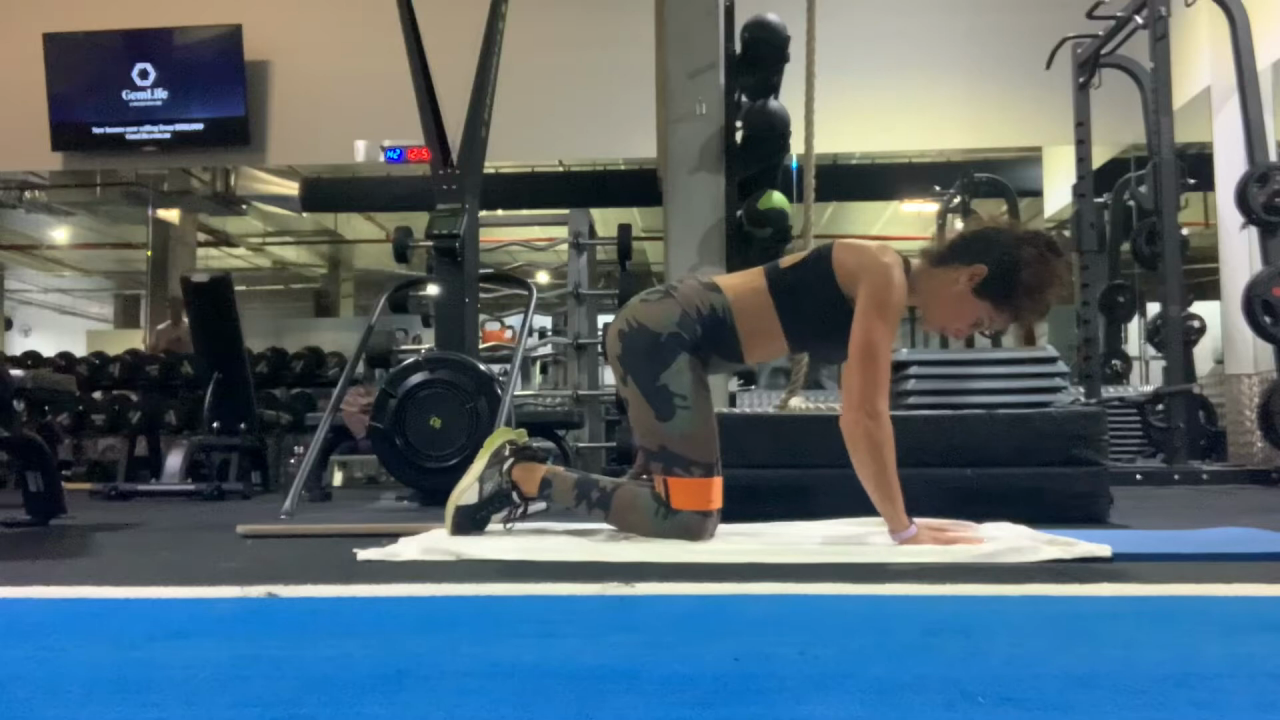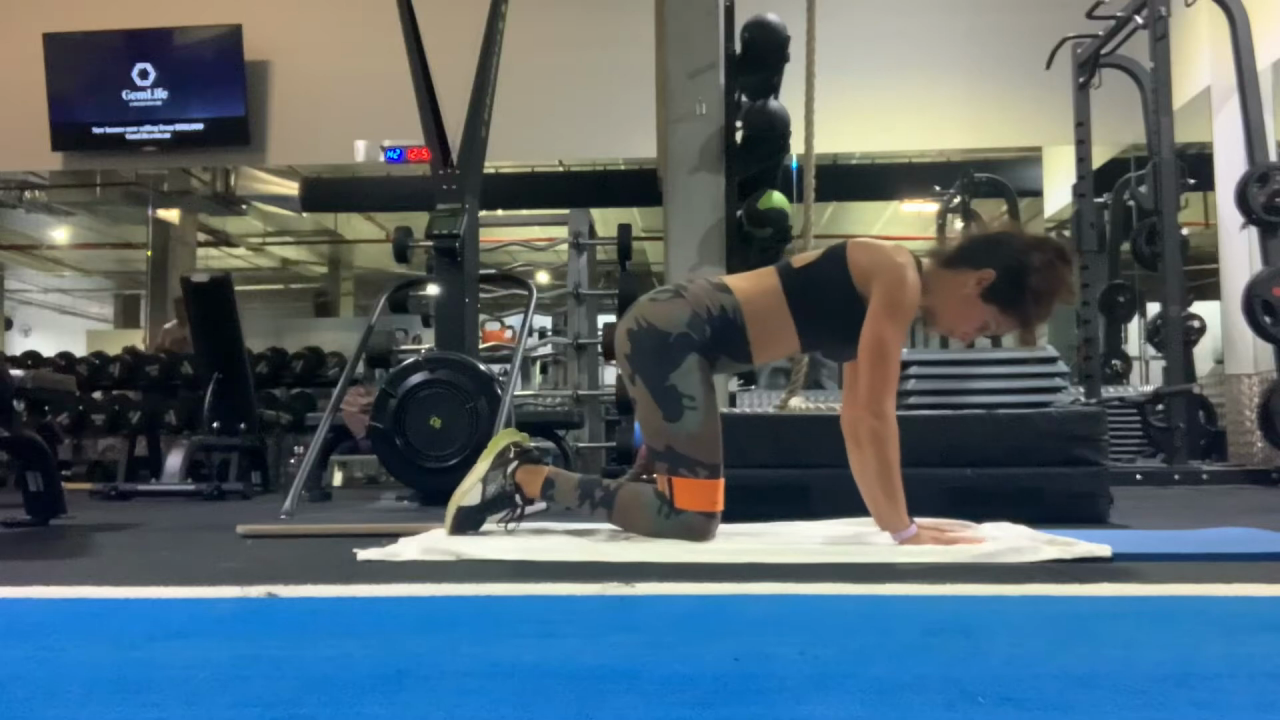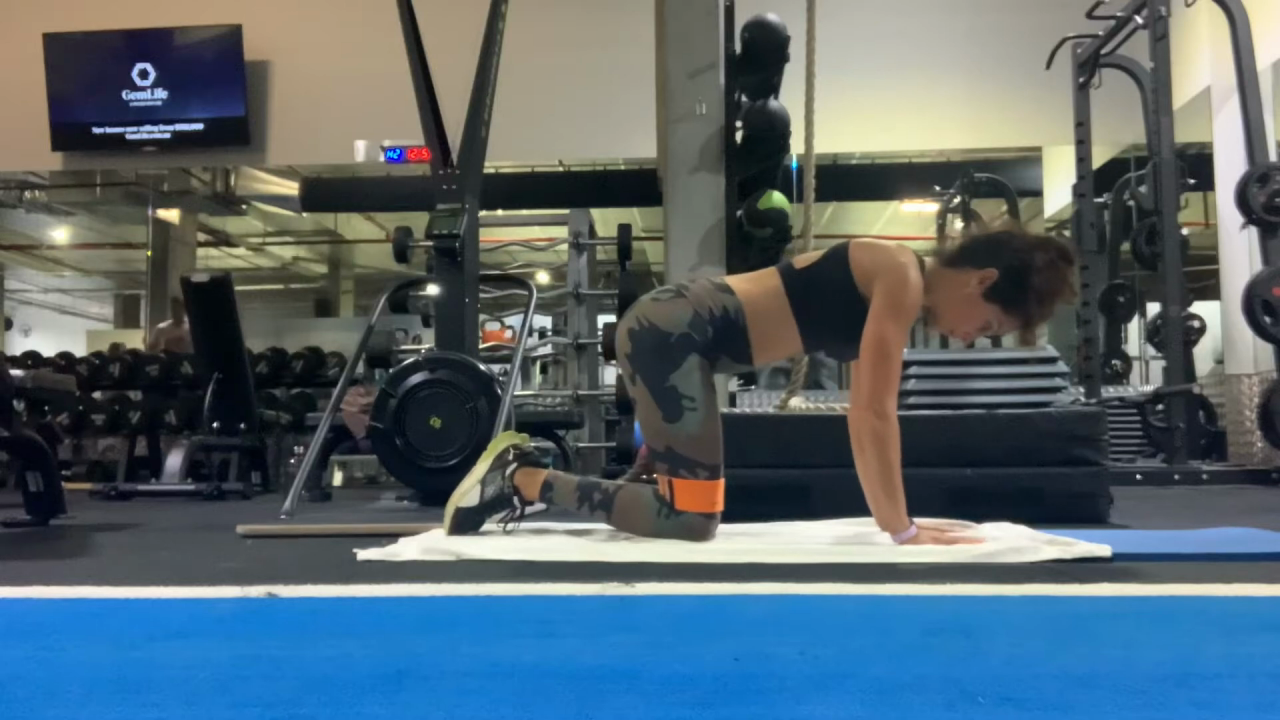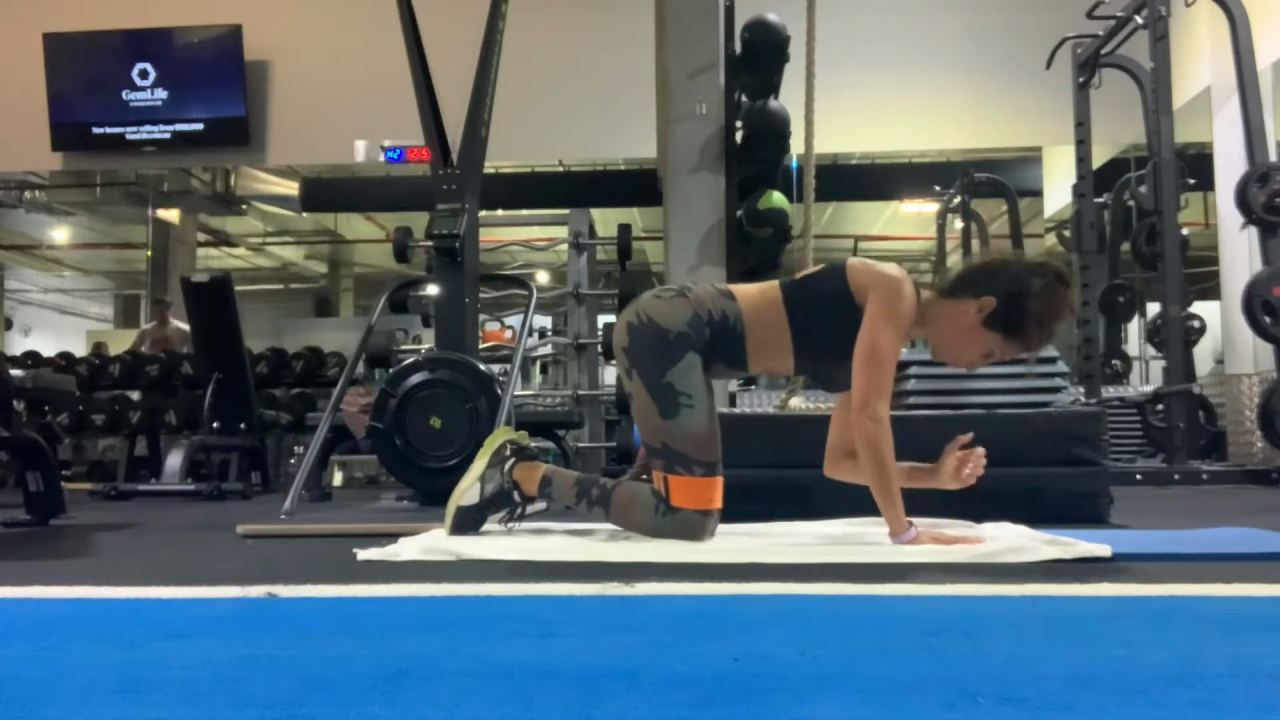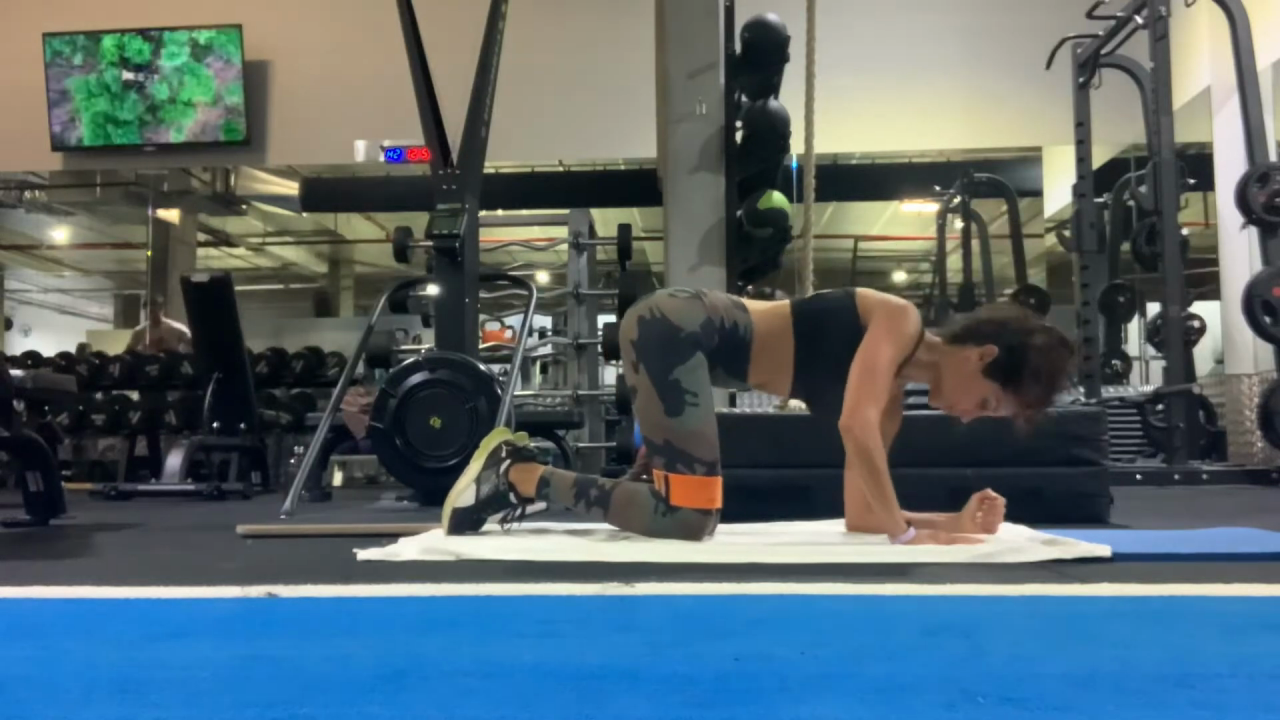
dt=0.4s
person 1, frame 1
left shoulder: (874, 295)
right shoulder: (885, 275)
left elbow: (854, 421)
right elbow: (870, 415)
left wrist: (896, 516)
right wrist: (904, 529)
left hip: (667, 339)
right hip: (658, 333)
left knee: (685, 506)
right knee: (687, 519)
left ankle: (521, 470)
right ankle: (516, 472)
person 1, frame 2
left shoulder: (876, 299)
right shoulder: (898, 276)
left elbow: (855, 422)
right elbow: (877, 414)
left wrist: (885, 518)
right wrist: (903, 528)
left hip: (676, 335)
right hip: (670, 330)
left knee: (684, 505)
right knee: (689, 520)
left ankle: (523, 471)
right ankle: (518, 475)
person 1, frame 3
left shoulder: (884, 298)
right shoulder: (901, 276)
left elbow: (862, 420)
right elbow: (877, 415)
left wrist: (887, 520)
right wrist: (903, 530)
left hip: (676, 337)
right hip: (671, 332)
left knee: (686, 504)
right knee: (690, 521)
left ankle: (522, 474)
right ankle: (518, 479)
person 1, frame 4
left shoulder: (879, 328)
right shoulder: (893, 292)
left elbow: (840, 460)
right elbow: (869, 419)
left wrist: (934, 475)
right wrist: (902, 527)
left hip: (679, 340)
right hip: (668, 329)
left knee: (690, 512)
right knee: (687, 519)
left ankle: (523, 477)
right ankle: (518, 472)
person 1, frame 5
left shoulder: (893, 394)
right shoulder: (899, 320)
left elbow: (859, 514)
right elbow: (854, 425)
left wrist: (952, 522)
right wrist: (904, 532)
left hip: (685, 345)
right hip: (675, 329)
left knee: (691, 517)
right knee: (685, 520)
left ankle: (521, 471)
right ankle: (515, 473)
